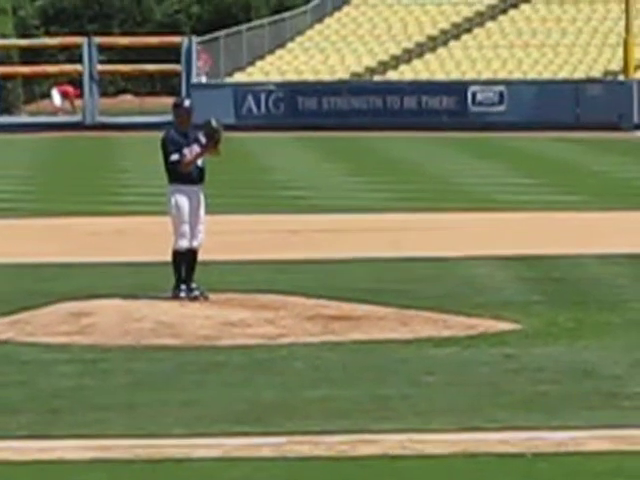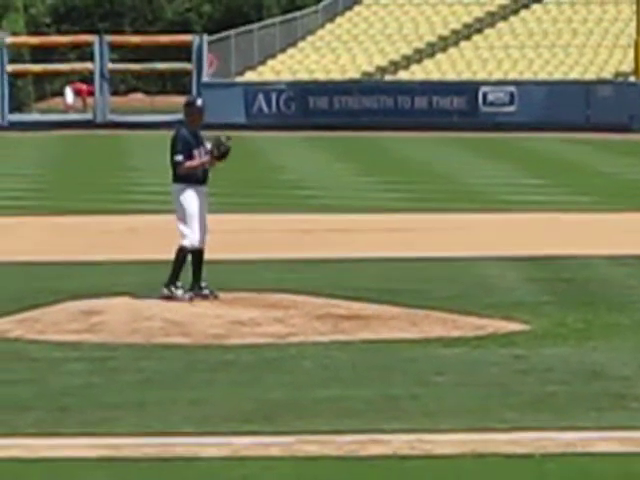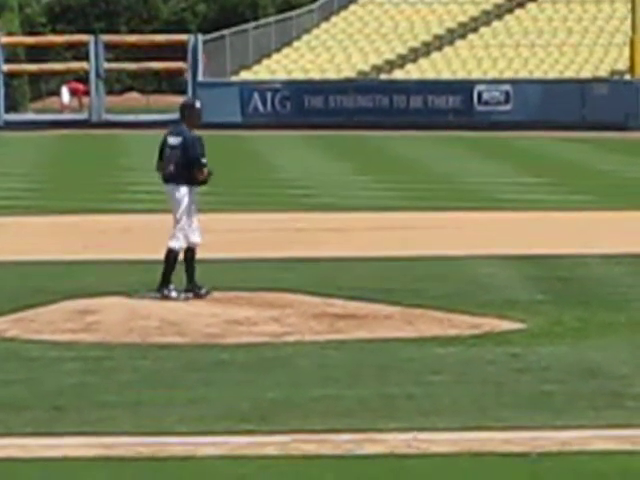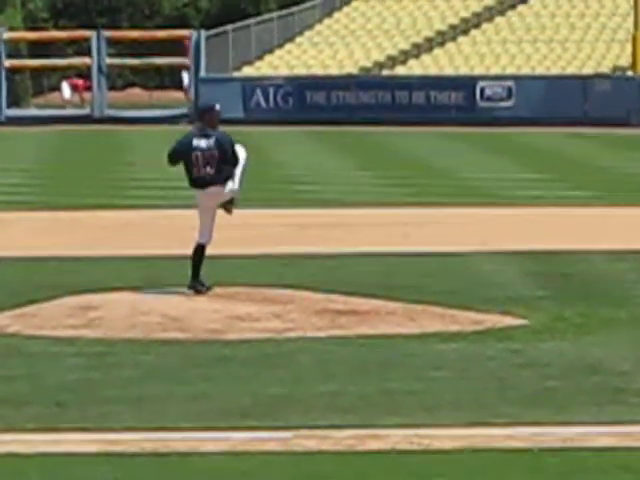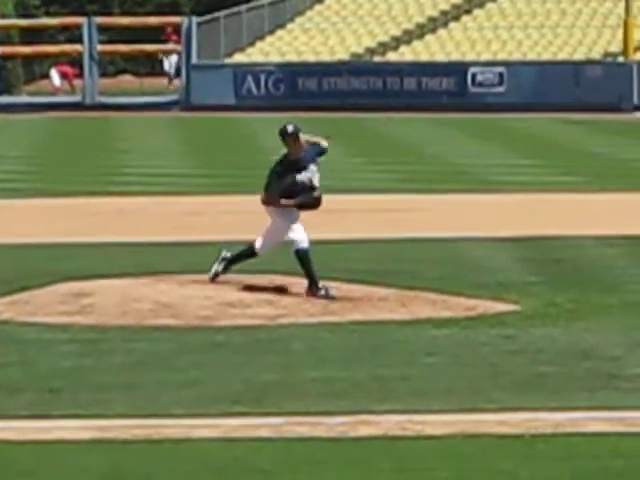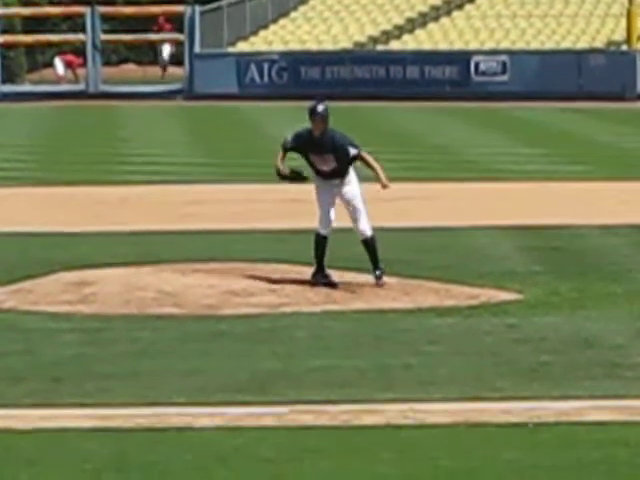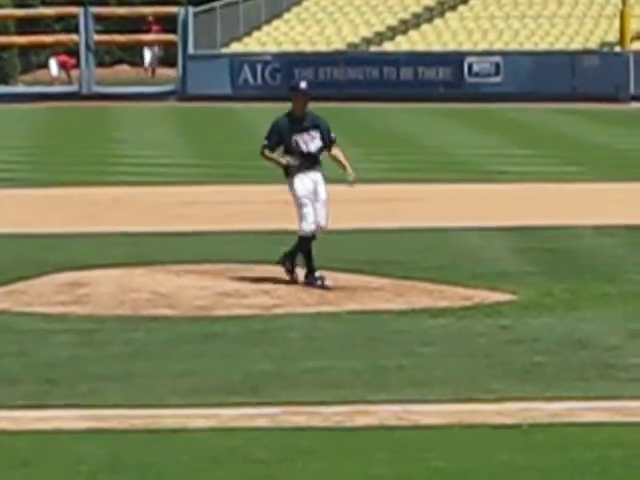
dt=0.7s
person 1, frame 1
left shoulder: (195, 133)
right shoulder: (170, 137)
left elbow: (214, 151)
right elbow: (182, 166)
left wrist: (213, 141)
right wrist: (201, 152)
left hip: (197, 189)
right hip: (180, 190)
left knee: (196, 239)
right knee: (182, 240)
left ankle: (189, 283)
right ankle: (178, 286)
person 1, frame 2
left shoulder: (198, 135)
right shoulder: (181, 136)
left elbow: (209, 160)
right elbow: (180, 168)
left wrist: (217, 154)
right wrist: (205, 161)
left hip: (199, 189)
right hip: (185, 190)
left knee: (200, 239)
right knee: (190, 237)
left ankle: (197, 284)
right ankle: (171, 284)
person 1, frame 3
left shoulder: (168, 136)
right shoulder: (193, 139)
left elbow: (159, 167)
right elbow: (200, 174)
right wrist: (205, 175)
left hip: (171, 188)
right hip: (185, 190)
left knee: (190, 237)
right knee: (179, 238)
left ankle: (191, 285)
right ankle: (164, 286)
person 1, frame 4
left shoulder: (186, 140)
right shoulder: (222, 137)
left elbow: (171, 162)
right elbow: (233, 162)
left hip: (203, 193)
right hip: (225, 188)
left knee: (204, 236)
right knee: (240, 151)
left ankle: (195, 280)
right ankle: (229, 201)
person 1, frame 5
left shoulder: (311, 150)
right shoulder: (280, 170)
left elbow: (323, 143)
right elbow: (266, 201)
right wrist: (293, 202)
left hip: (294, 207)
right hip: (283, 209)
left knee: (265, 245)
right knee: (300, 240)
left ankle: (227, 261)
right ankle: (314, 285)
person 1, frame 6
left shoulder: (337, 139)
right shoulder: (302, 138)
left elbow: (361, 155)
right elbow: (285, 146)
left wrist: (380, 173)
right wrist: (279, 163)
left hip: (345, 180)
right hip: (324, 183)
left knee: (363, 227)
right knee: (325, 224)
left ankle: (377, 269)
right ankle: (319, 272)
person 1, frame 7
left shoulder: (317, 121)
right shoulder: (282, 123)
left elbow: (333, 147)
right elbow: (265, 150)
left wrist: (348, 168)
right wrist: (279, 160)
left hip: (316, 173)
right hip: (297, 175)
left knee: (320, 224)
right knee: (307, 223)
left ankle: (289, 257)
right ankle: (310, 273)
